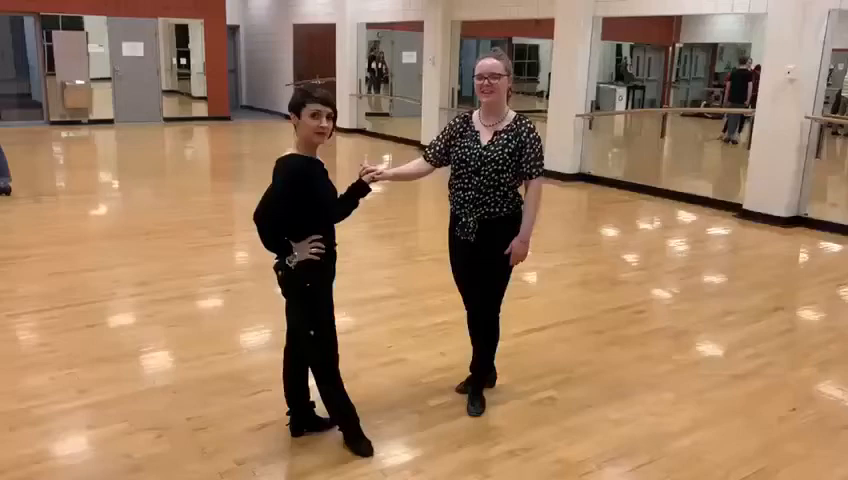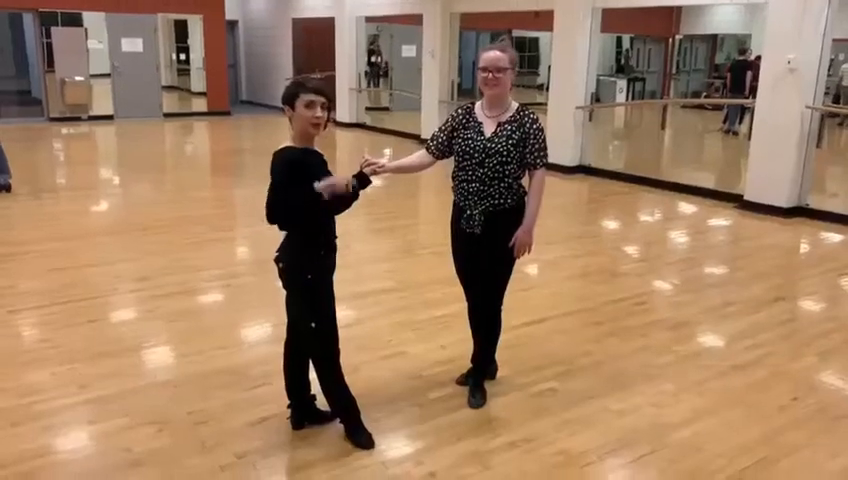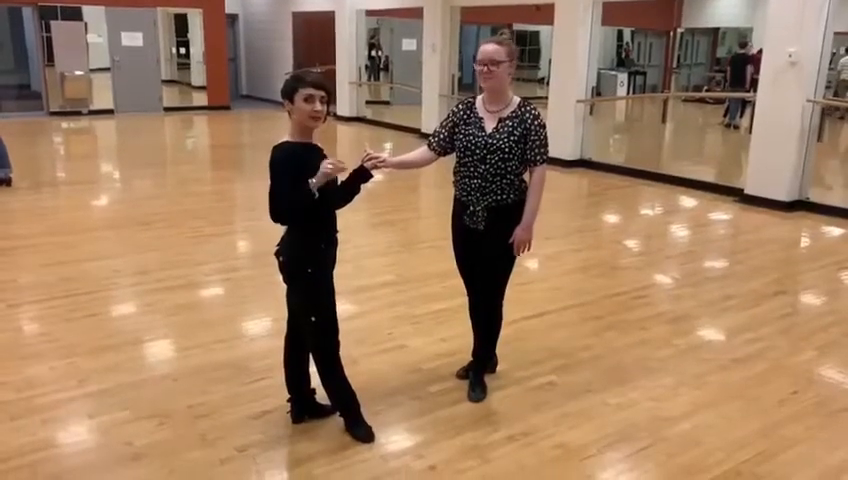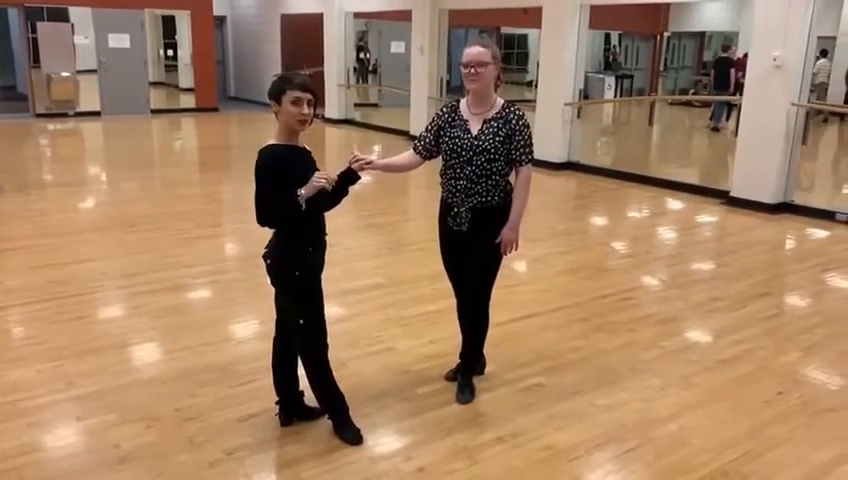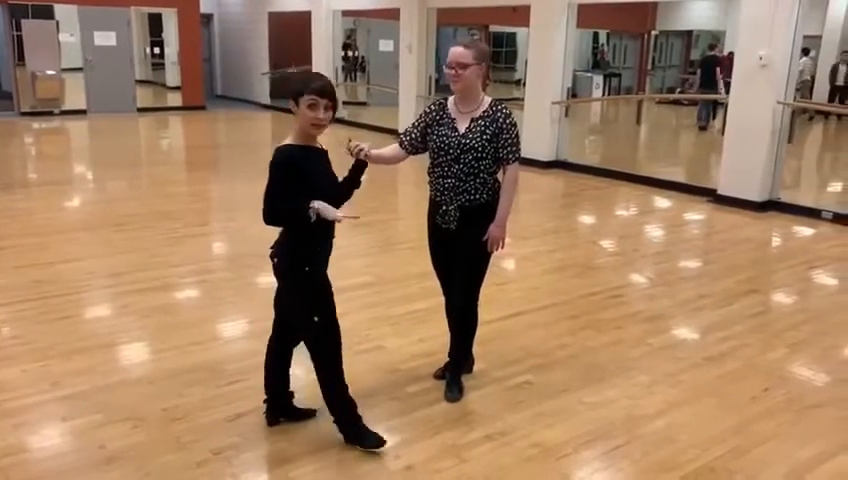
dt=1s
person 1, frame 1
left shoulder: (314, 166)
right shoulder: (292, 169)
left elbow: (330, 213)
right elbow: (264, 217)
left wrist: (360, 186)
right wrist: (289, 252)
left hip: (316, 271)
right hip: (302, 273)
left knee: (301, 344)
right knee: (322, 350)
left ankle: (301, 417)
right ankle: (348, 425)
person 1, frame 2
left shoulder: (314, 158)
right shoulder: (288, 160)
left elbow: (330, 207)
right elbow: (276, 214)
left wrist: (360, 179)
right wrist: (321, 189)
left hip: (316, 258)
right hip: (302, 261)
left knee: (301, 336)
right knee: (323, 342)
left ankle: (302, 409)
right ankle: (350, 417)
person 1, frame 3
left shoulder: (315, 151)
right shoulder: (285, 155)
left elbow: (332, 201)
right elbow: (279, 212)
left wrist: (363, 172)
right wrist: (315, 181)
left hip: (317, 252)
right hip: (302, 256)
left knee: (301, 330)
right knee: (323, 335)
left ankle: (302, 403)
right ankle: (349, 411)
person 1, frame 4
left shoulder: (302, 153)
right shoulder: (271, 158)
left elbow: (321, 203)
right elbow: (266, 216)
left wrist: (349, 175)
right wrist: (303, 192)
left hip: (305, 256)
right hip: (290, 260)
left knee: (289, 333)
right knee: (312, 338)
left ankle: (290, 406)
right ankle: (338, 413)
person 1, frame 5
left shoulder: (318, 154)
right shoulder: (286, 157)
left elbow: (333, 198)
right elbow: (272, 213)
left wrist: (359, 166)
right wrist: (311, 209)
left hip: (307, 258)
right hip: (299, 261)
left knee: (287, 331)
right knee: (325, 338)
left ankle: (278, 404)
right ankle: (349, 424)
person 2, frame 1
left shoulder: (523, 131)
right shoulder: (460, 125)
left elbow: (534, 184)
right elbow: (427, 163)
left wrist: (524, 235)
right wrist: (388, 173)
left hip: (499, 232)
right hip: (462, 229)
left knee: (487, 307)
right knee: (472, 305)
left ankle: (477, 381)
right ankle: (485, 370)
person 2, frame 2
left shoulder: (526, 122)
right shoulder: (462, 116)
left elbow: (537, 175)
right elbow: (429, 155)
left wrist: (528, 225)
right wrist: (389, 166)
left hip: (503, 223)
right hip: (464, 220)
left knee: (489, 299)
right knee: (473, 298)
left ankle: (478, 373)
right ankle: (487, 362)
person 2, frame 3
left shoulder: (528, 117)
right shoulder: (463, 111)
left elbow: (537, 171)
right elbow: (431, 151)
left wrist: (527, 223)
right wrist: (391, 161)
left hip: (503, 219)
right hip: (465, 215)
left knee: (490, 294)
right knee: (474, 291)
left ankle: (479, 367)
right ankle: (486, 356)
person 2, frame 4
left shoulder: (512, 118)
right shoulder: (447, 114)
left elbow: (523, 172)
right elbow: (417, 155)
left wrist: (513, 223)
right wrist: (378, 163)
left hip: (489, 220)
right hip: (451, 217)
left knee: (476, 296)
right knee: (461, 294)
left ankle: (467, 368)
right ankle: (475, 357)
person 2, frame 5
left shoulder: (499, 116)
right shoulder: (435, 112)
left elbow: (510, 171)
right elbow: (401, 150)
left wrist: (500, 221)
right wrist: (369, 154)
left hip: (478, 218)
right hip: (440, 216)
left knee: (465, 296)
right knee: (450, 292)
left ankle: (457, 369)
right ankle: (460, 356)
